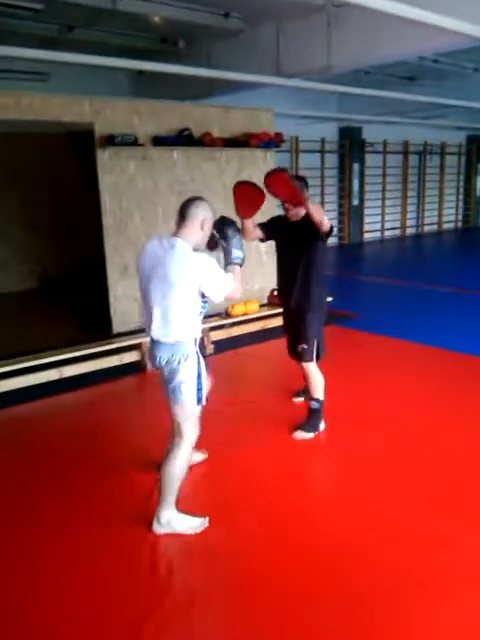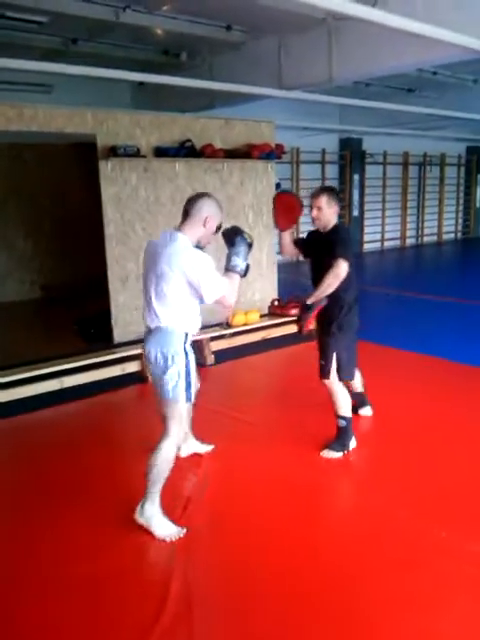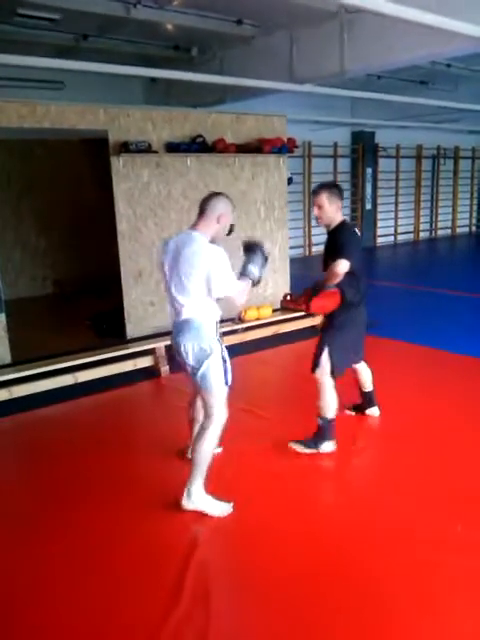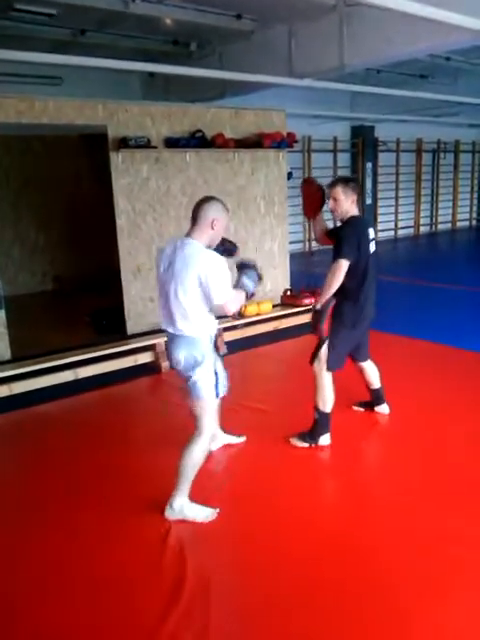
dt=1s
person 1, frame 1
left shoulder: (150, 248)
right shoulder: (198, 263)
right elbow: (234, 291)
left wrist: (202, 249)
right wrist: (233, 248)
left hip: (160, 344)
right hip: (180, 351)
left knee: (201, 389)
right knee: (186, 434)
left ankle: (181, 457)
right ankle: (166, 515)
person 1, frame 2
left shoulder: (158, 243)
right shoulder: (192, 257)
right elbow: (228, 298)
left wrist: (199, 247)
right wrist: (238, 255)
left hip: (159, 337)
right hip: (173, 343)
left knee: (191, 389)
right knee: (174, 431)
left ankle: (187, 442)
right ankle: (149, 508)
person 1, frame 3
left shoulder: (172, 244)
right shoulder: (212, 253)
right elbow: (238, 297)
right wrist: (253, 266)
left hip: (182, 331)
right hip: (201, 335)
left knee: (203, 390)
right knee: (217, 416)
left ankle: (197, 446)
right ankle: (194, 493)
person 1, frame 4
left shoulder: (167, 251)
right shoulder: (209, 260)
right elbow: (228, 306)
right wrist: (246, 283)
left hip: (177, 341)
right hip: (196, 346)
left knee: (212, 391)
right knee: (204, 430)
left ankle: (217, 435)
right ankle: (178, 503)
person 2, frame 1
left shoulder: (312, 224)
right shoulder: (279, 224)
left elbow: (325, 223)
right elbow: (250, 234)
left wrist: (303, 200)
left hip: (311, 302)
right hip: (289, 300)
left knee: (308, 359)
right knee: (298, 354)
left ankle: (316, 416)
right ankle: (311, 387)
person 2, frame 2
left shoulder: (341, 236)
right shoulder: (316, 236)
left elbow: (339, 271)
right elbow: (289, 250)
left wrist: (311, 301)
right wrist: (284, 226)
left hip: (341, 316)
right hip: (329, 313)
left knee: (331, 378)
right knee: (344, 367)
left ankle: (345, 437)
right ankle: (362, 403)
person 2, frame 3
left shoulder: (344, 235)
right shoulder: (339, 233)
left elbow: (340, 269)
left wrist: (319, 289)
right wrist: (309, 295)
left hip: (346, 314)
right hip: (350, 311)
left knee: (322, 373)
right knee: (354, 359)
left ankle: (323, 437)
right ankle: (369, 404)
person 2, frame 4
left shoulder: (350, 230)
right shoulder: (361, 226)
left elbow: (340, 268)
right elbow: (323, 237)
left wrist: (320, 304)
right wrist: (315, 213)
left hip: (348, 311)
right hip: (362, 308)
left knee: (321, 367)
right knee: (361, 358)
left ankle: (320, 432)
right ankle: (379, 402)
